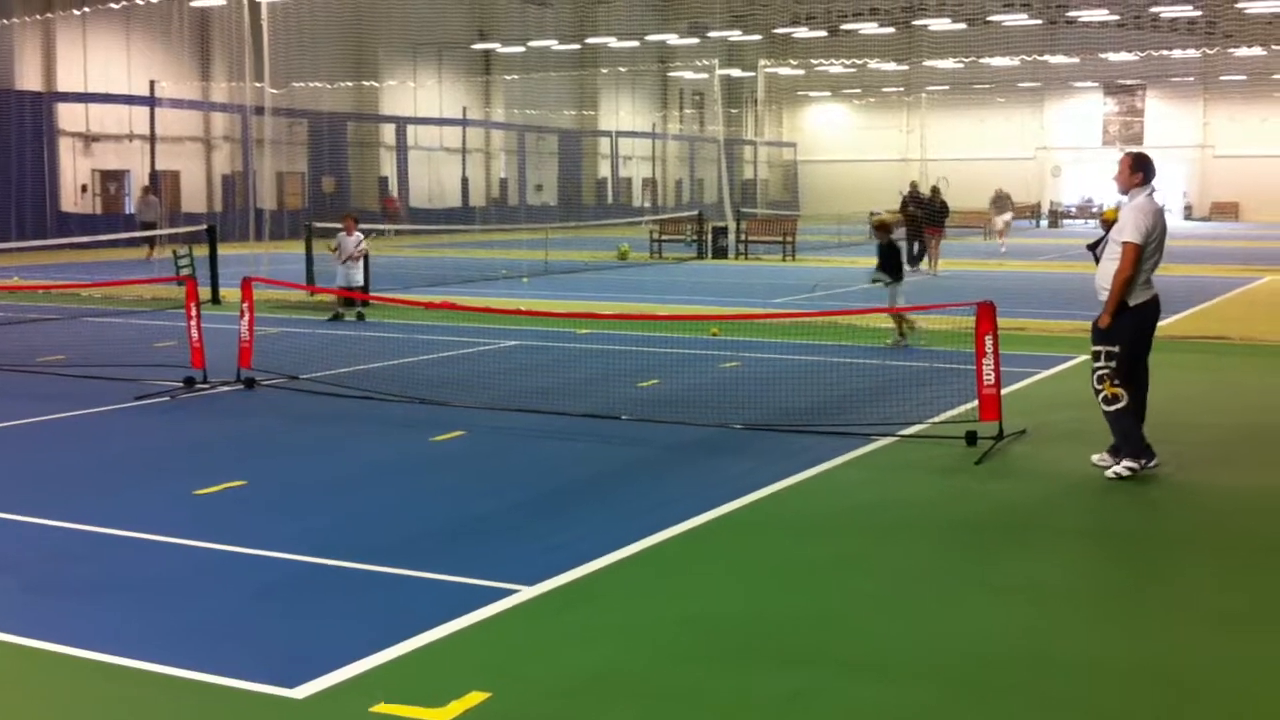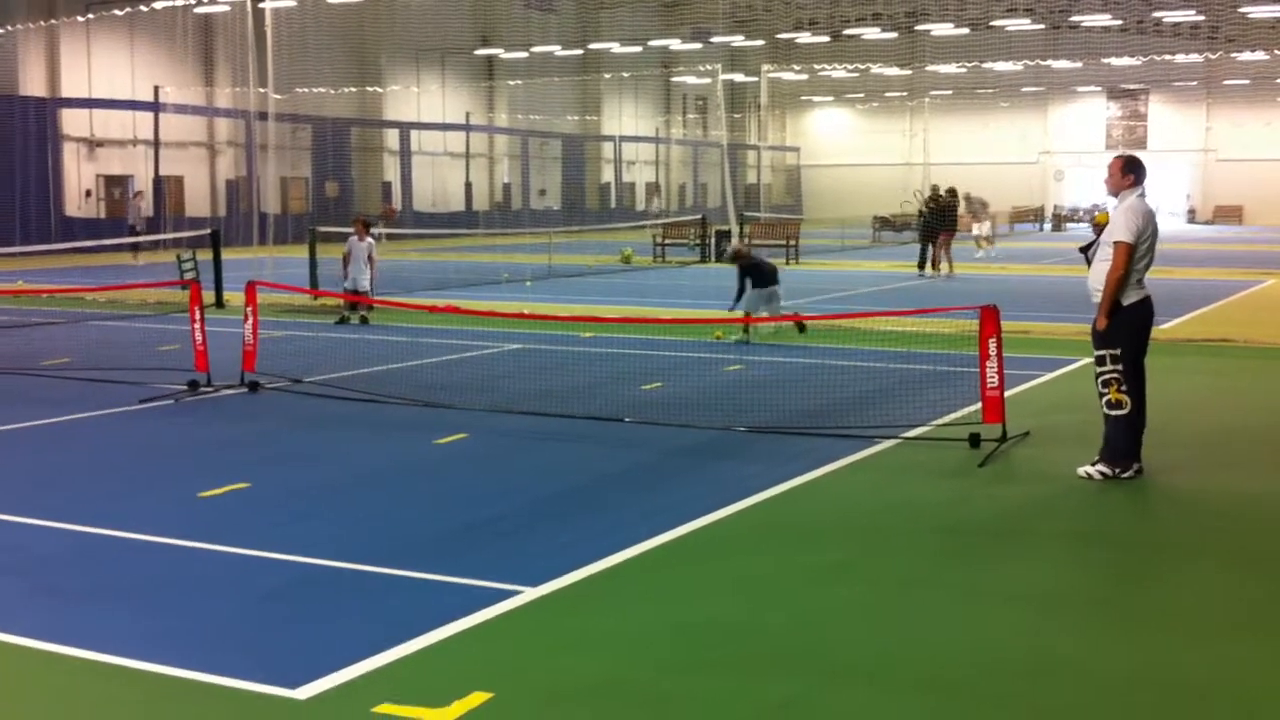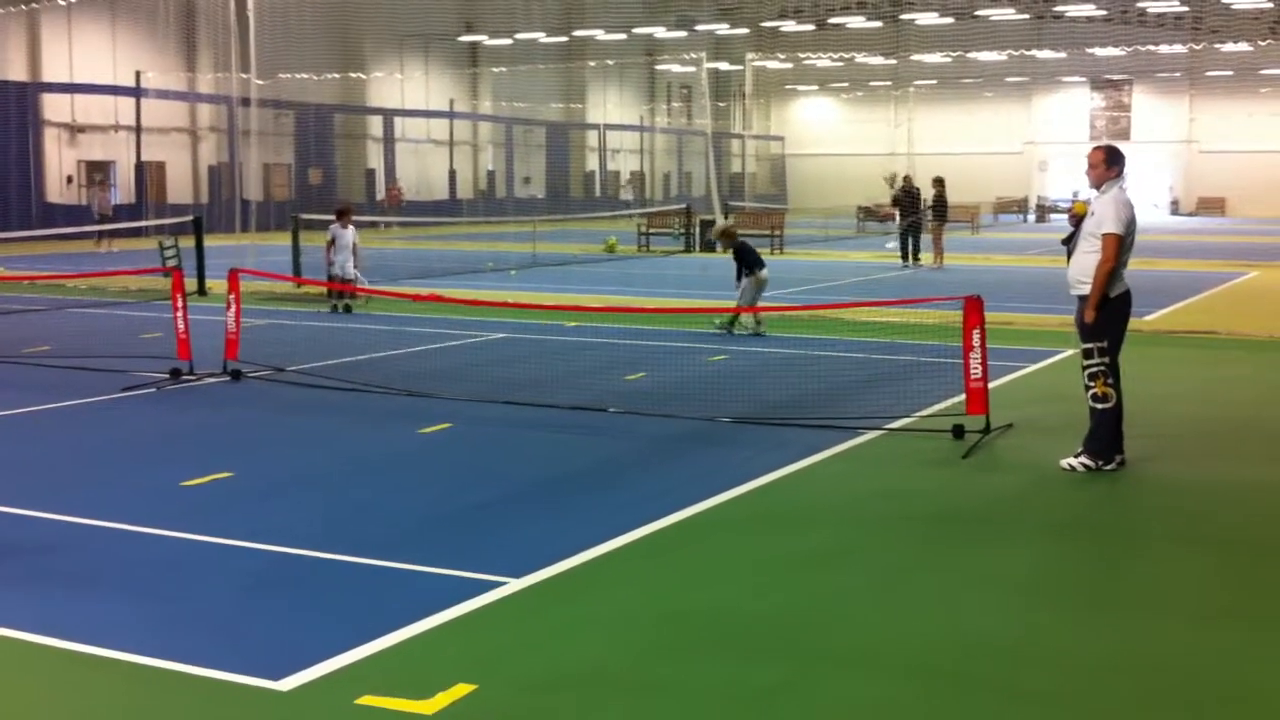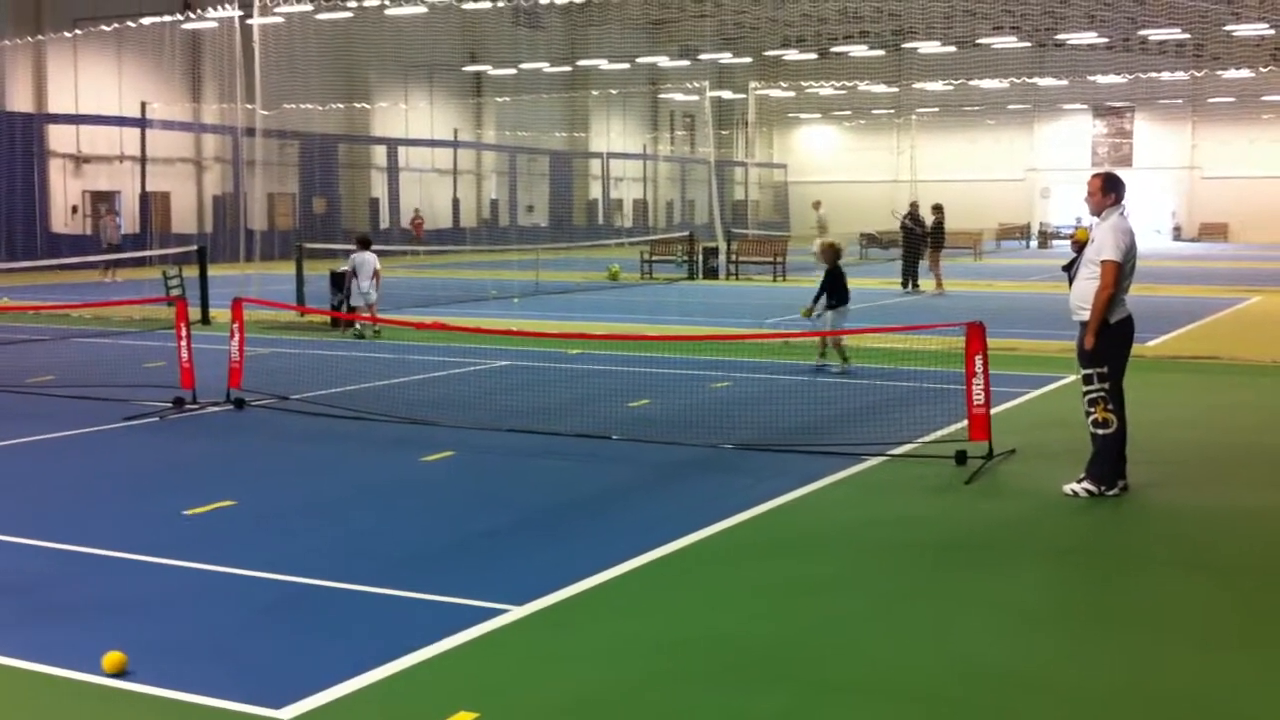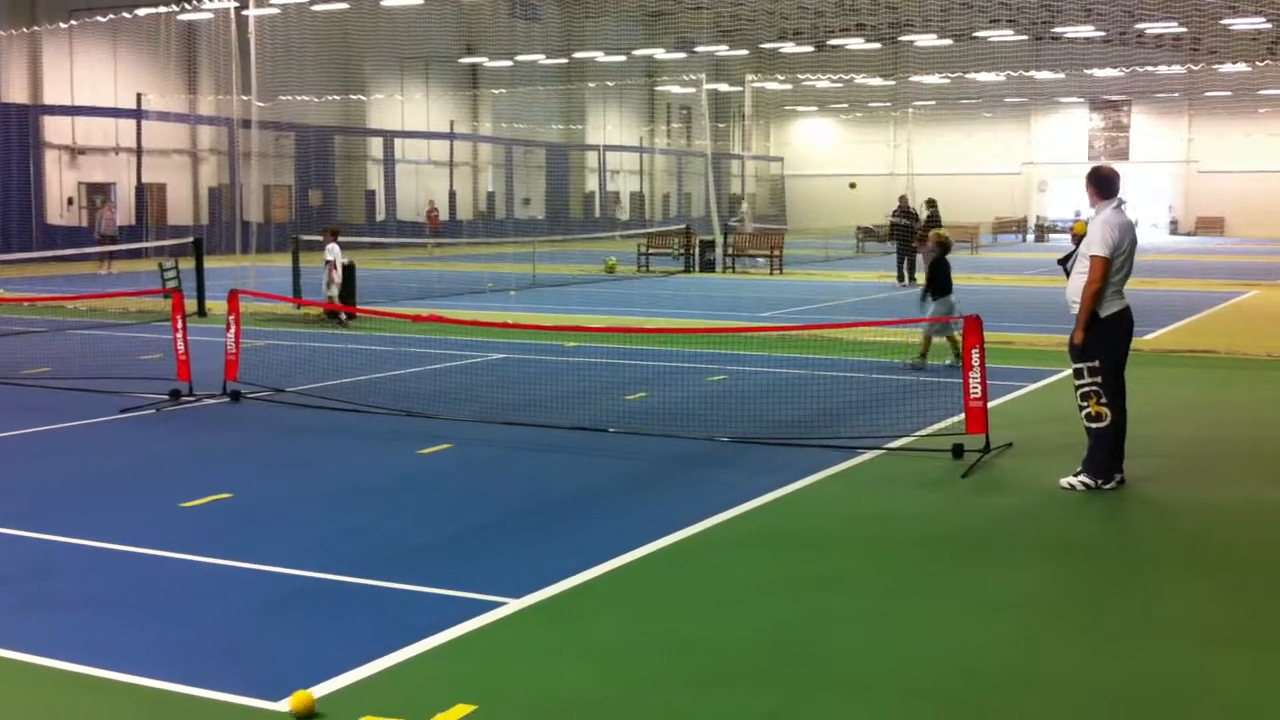
dt=1s
person 1, frame 1
left shoulder: (1136, 211)
right shoulder: (1150, 209)
left elbow: (1126, 269)
left wrist: (1108, 312)
right wrist: (1113, 231)
left hip: (1127, 308)
right hip: (1141, 305)
left knee: (1106, 381)
right knee: (1129, 381)
left ankle: (1137, 452)
right ankle: (1125, 449)
person 1, frame 2
left shoulder: (1127, 211)
right shoulder: (1141, 210)
left elbow: (1119, 268)
left wrist: (1103, 313)
right wrist: (1103, 234)
left hip: (1121, 309)
right hip: (1135, 306)
left knee: (1114, 386)
right knee: (1129, 385)
left ankle: (1117, 460)
right ankle: (1128, 456)
person 1, frame 3
left shoulder: (1113, 202)
right shoulder: (1105, 199)
left elbow: (1108, 260)
left wrist: (1091, 306)
right wrist: (1080, 225)
left hip: (1102, 302)
right hip: (1097, 299)
left knee: (1099, 377)
right knee: (1102, 376)
left ankle: (1101, 453)
right ankle: (1108, 448)
person 1, frame 4
left shoulder: (1113, 229)
right shoulder: (1107, 226)
left elbow: (1107, 287)
left wrist: (1091, 332)
right wrist: (1082, 251)
left hip: (1104, 328)
right hip: (1105, 326)
left knee: (1100, 403)
right knee: (1107, 403)
left ankle: (1103, 478)
right ankle: (1111, 473)
person 1, frame 5
left shoulder: (1104, 223)
right shoulder: (1121, 220)
left elbow: (1095, 282)
left wrist: (1080, 327)
right wrist: (1082, 243)
left hip: (1099, 321)
right hip: (1114, 317)
left knee: (1094, 398)
right knee: (1109, 396)
left ankle: (1100, 472)
right ankle: (1109, 467)
